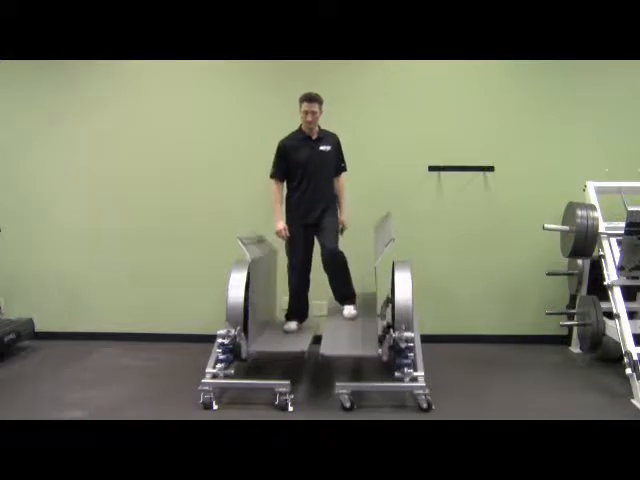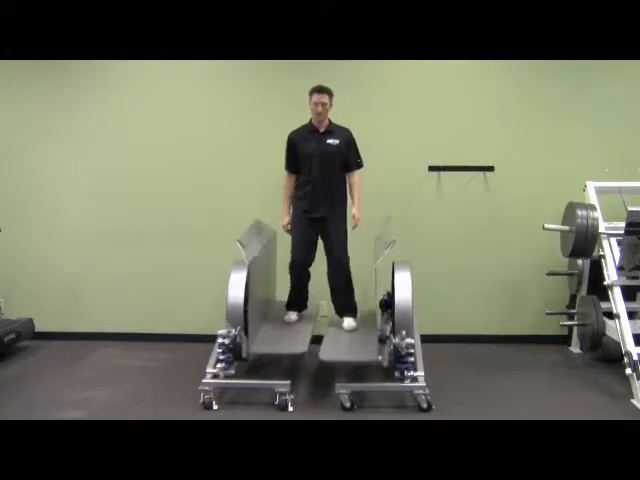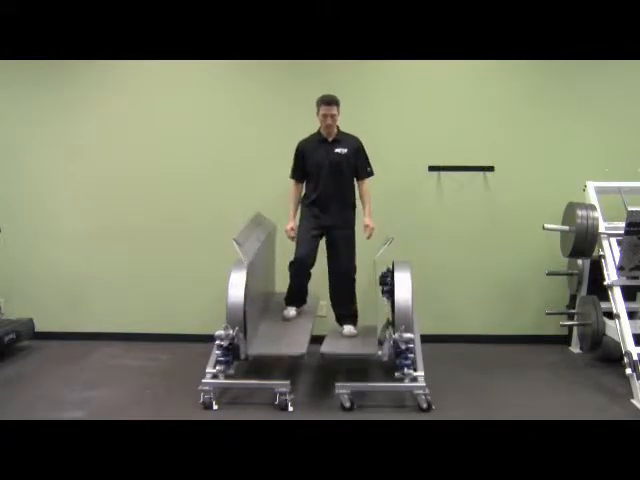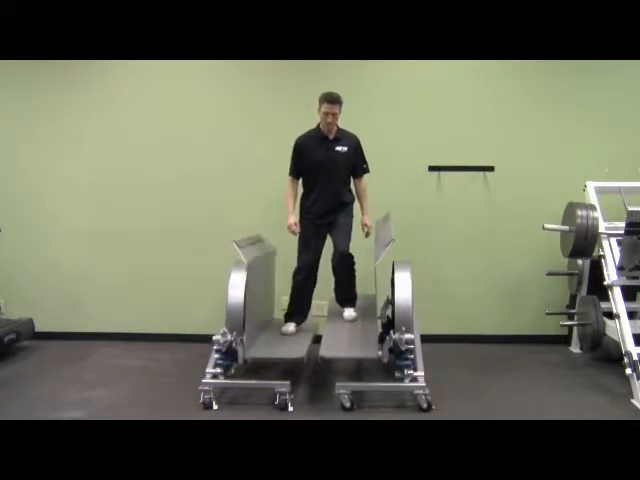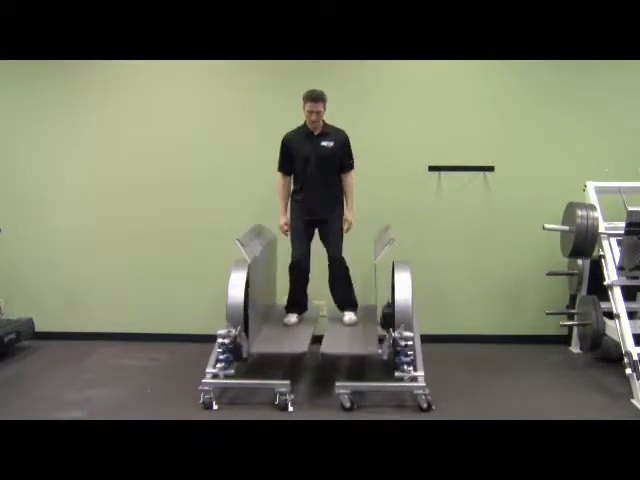
dt=1s
person 1, frame 1
left shoulder: (332, 141)
right shoulder: (287, 144)
left elbow: (337, 178)
right elbow: (277, 183)
left wrist: (342, 211)
right wrist: (279, 219)
left hip: (326, 212)
right hip: (298, 216)
left knee: (332, 252)
right knee: (298, 266)
left ankle: (347, 301)
right ankle: (296, 315)
person 1, frame 2
left shoulder: (344, 136)
right shoulder: (296, 137)
left elbow: (352, 174)
right elbow: (290, 176)
left wrist: (355, 206)
right wrist: (286, 211)
left hip: (334, 210)
right hip: (304, 210)
left knee: (338, 260)
right knee: (300, 260)
left ankle: (347, 312)
right ankle: (295, 306)
person 1, frame 3
left shoulder: (353, 144)
right shoulder: (305, 146)
left elbow: (363, 181)
right elbow: (297, 183)
left wrist: (368, 215)
right wrist: (291, 218)
left hip: (342, 217)
right hip: (312, 214)
left knee: (343, 269)
right knee: (301, 260)
left ankle: (347, 319)
right ankle: (294, 302)
person 1, frame 4
left shoulder: (351, 141)
right shoulder: (304, 142)
left elbow: (359, 179)
right elbow: (293, 180)
left wrist: (365, 213)
right wrist: (291, 213)
left hip: (341, 210)
right hip: (312, 213)
left knee: (342, 254)
right knee: (306, 265)
left ankle: (348, 303)
right ankle: (294, 317)
person 1, frame 5
left shoulder: (339, 137)
right shoulder: (291, 139)
left elbow: (347, 175)
right elbow: (285, 178)
left wrist: (349, 209)
right wrist: (283, 213)
left hip: (331, 210)
right hip: (301, 211)
left knee: (336, 258)
right knee: (299, 260)
left ankle: (348, 307)
right ankle: (295, 308)
